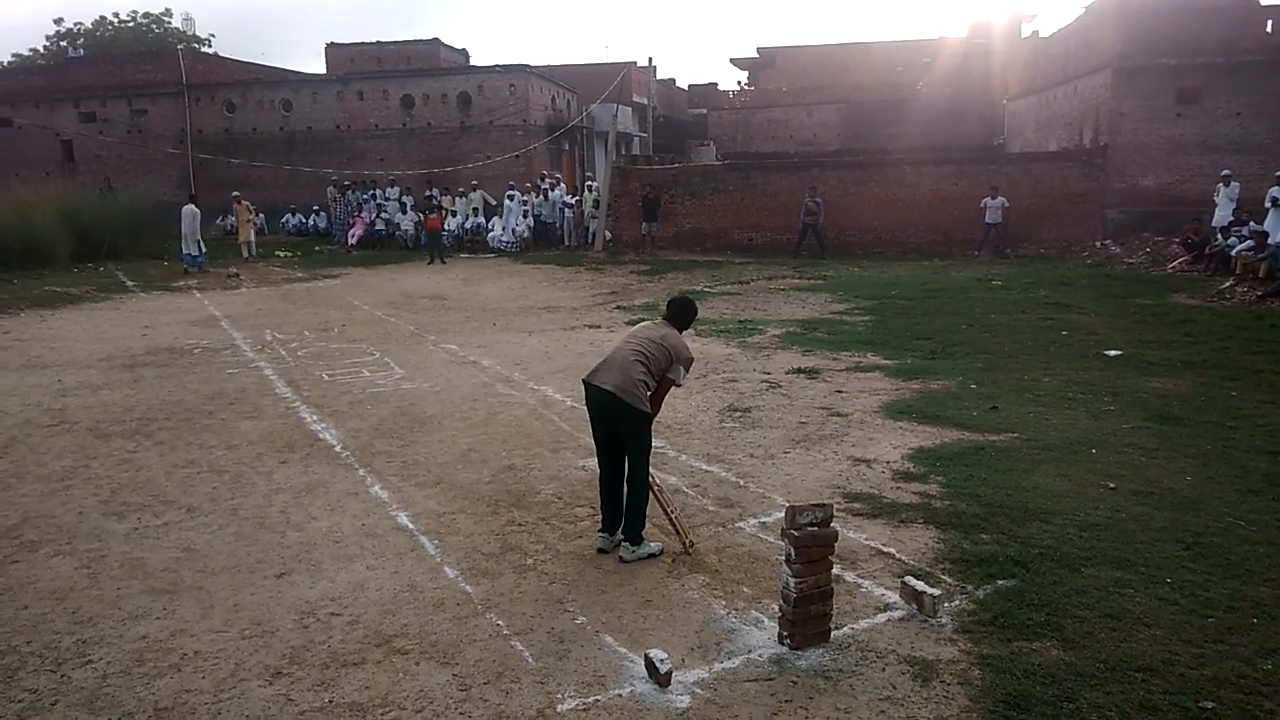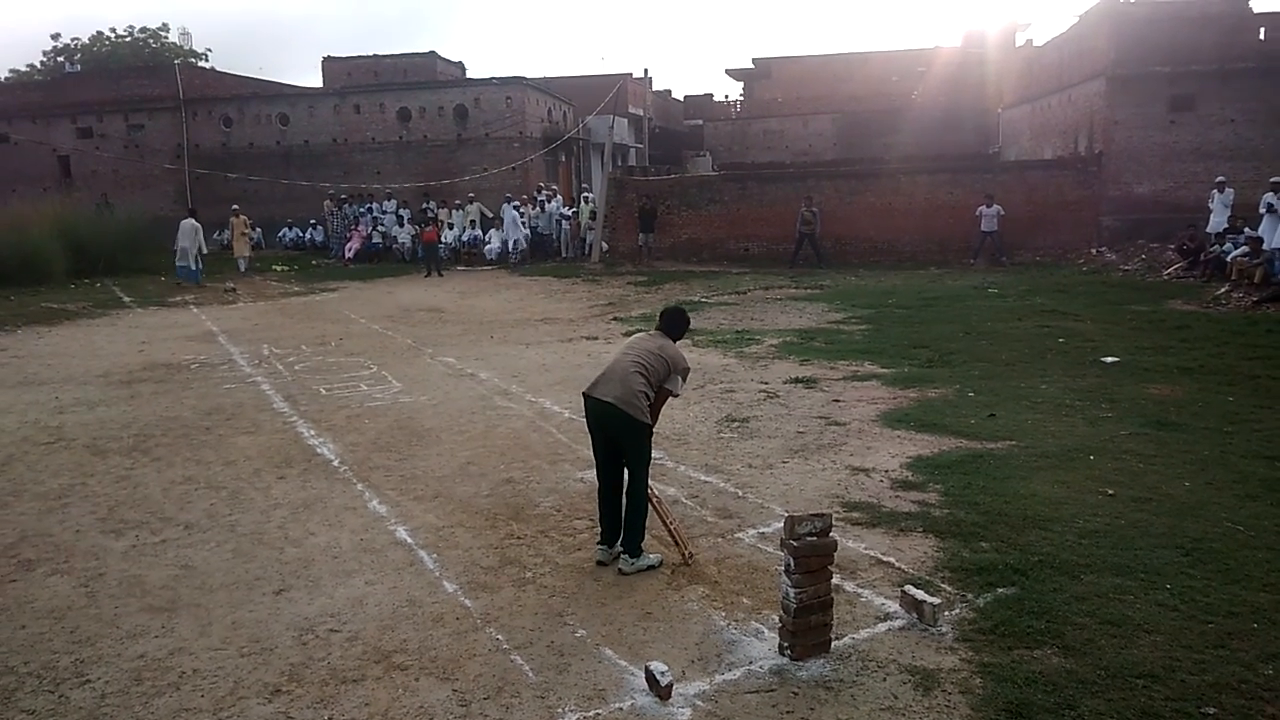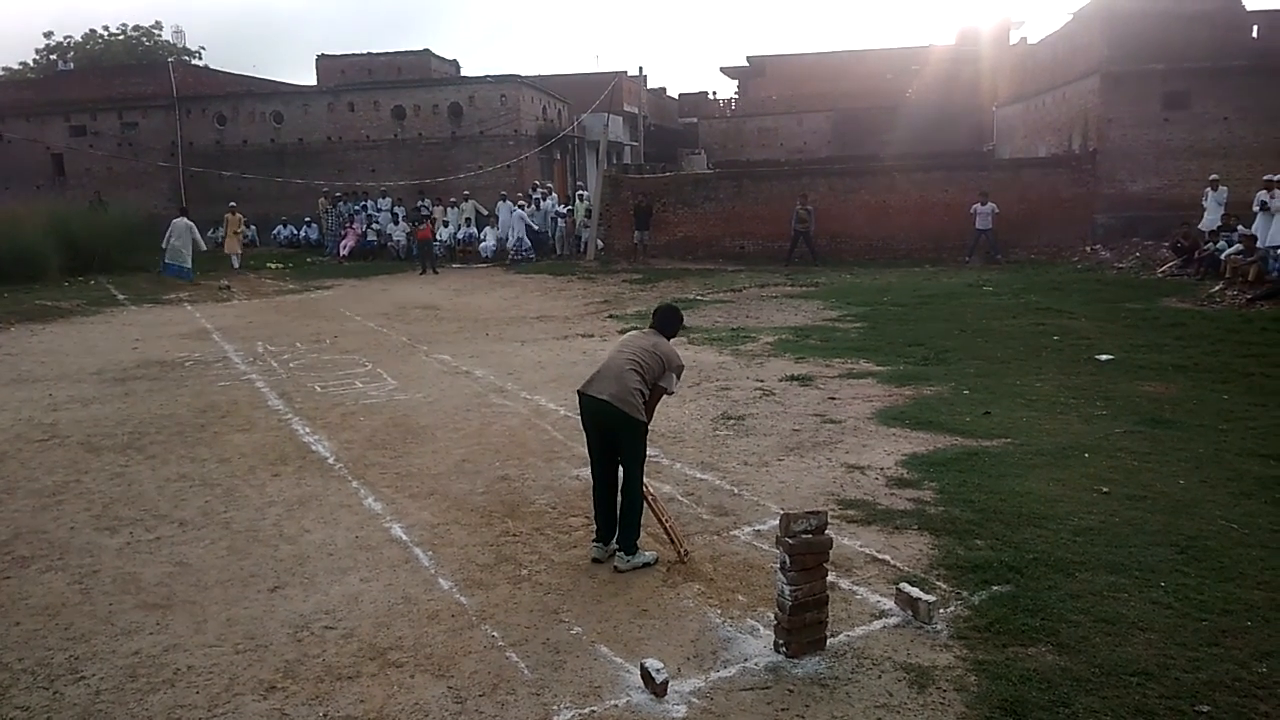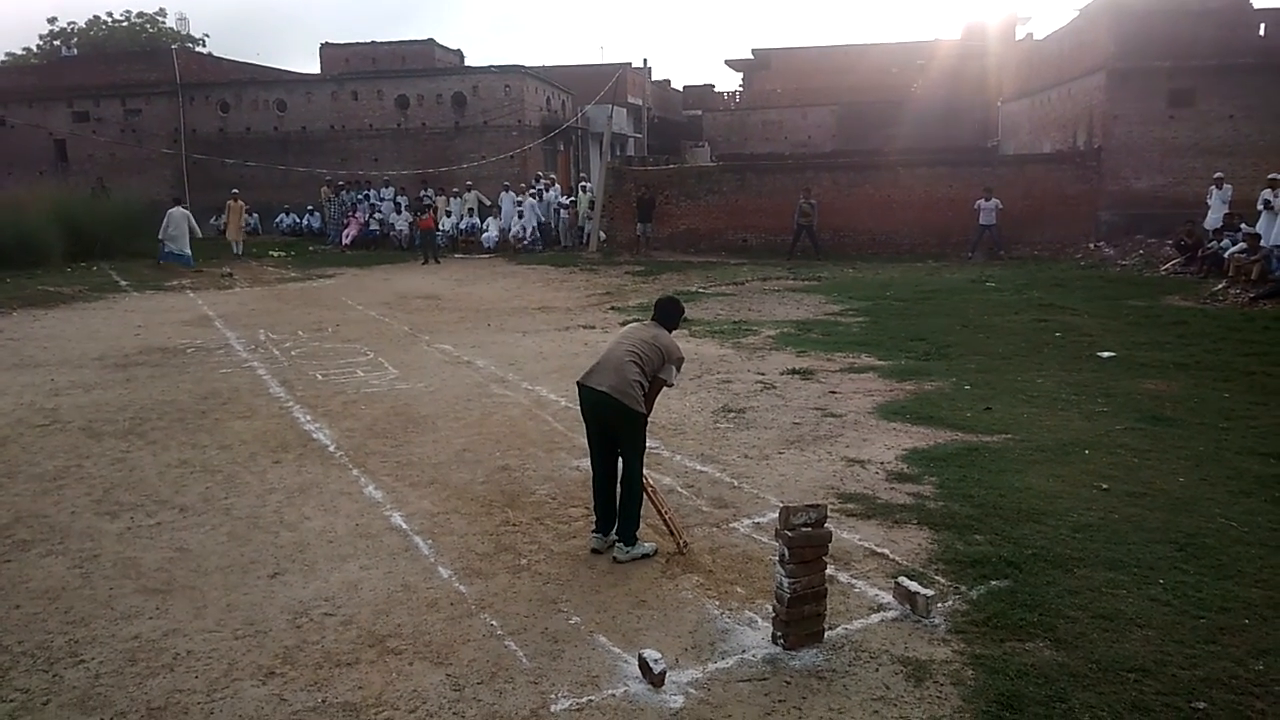
dt=0.2s
person 1, frame 1
left shoulder: (643, 327)
right shoulder: (683, 352)
right elbow: (657, 397)
left wrist: (638, 424)
right wrist: (641, 427)
left hip: (595, 388)
right hip: (628, 399)
left knee: (609, 468)
right knee: (638, 474)
left ankle: (607, 533)
right ankle: (632, 543)
person 1, frame 2
left shoulder: (637, 339)
right shoulder: (679, 362)
right elbow: (655, 407)
left wrist: (639, 434)
right wrist: (642, 436)
left hip: (595, 400)
right hip: (628, 411)
left knee: (608, 479)
right knee: (638, 485)
left ankle: (606, 545)
right ankle: (631, 555)
person 1, frame 3
left shoulder: (630, 337)
right shoulder: (673, 359)
right elbow: (650, 404)
right wrist: (638, 434)
left hip: (590, 398)
right hip: (624, 408)
left knee: (602, 477)
right knee: (632, 482)
left ankle: (602, 543)
right ankle: (627, 553)
person 1, frame 4
left shoulder: (630, 329)
right shoulder: (673, 351)
right elbow: (650, 396)
left wrist: (633, 423)
right wrist: (638, 425)
left hip: (589, 389)
right hip: (623, 399)
left knee: (602, 468)
right knee: (632, 473)
left ankle: (601, 534)
right ankle: (626, 544)
